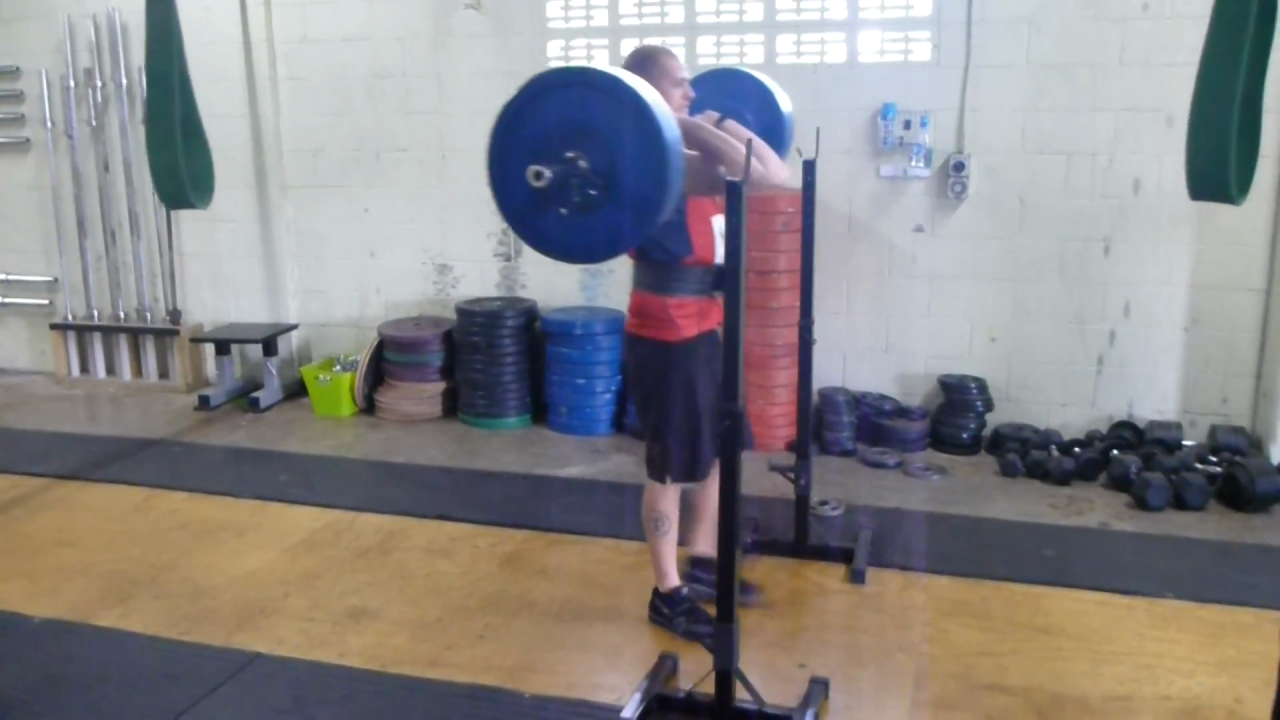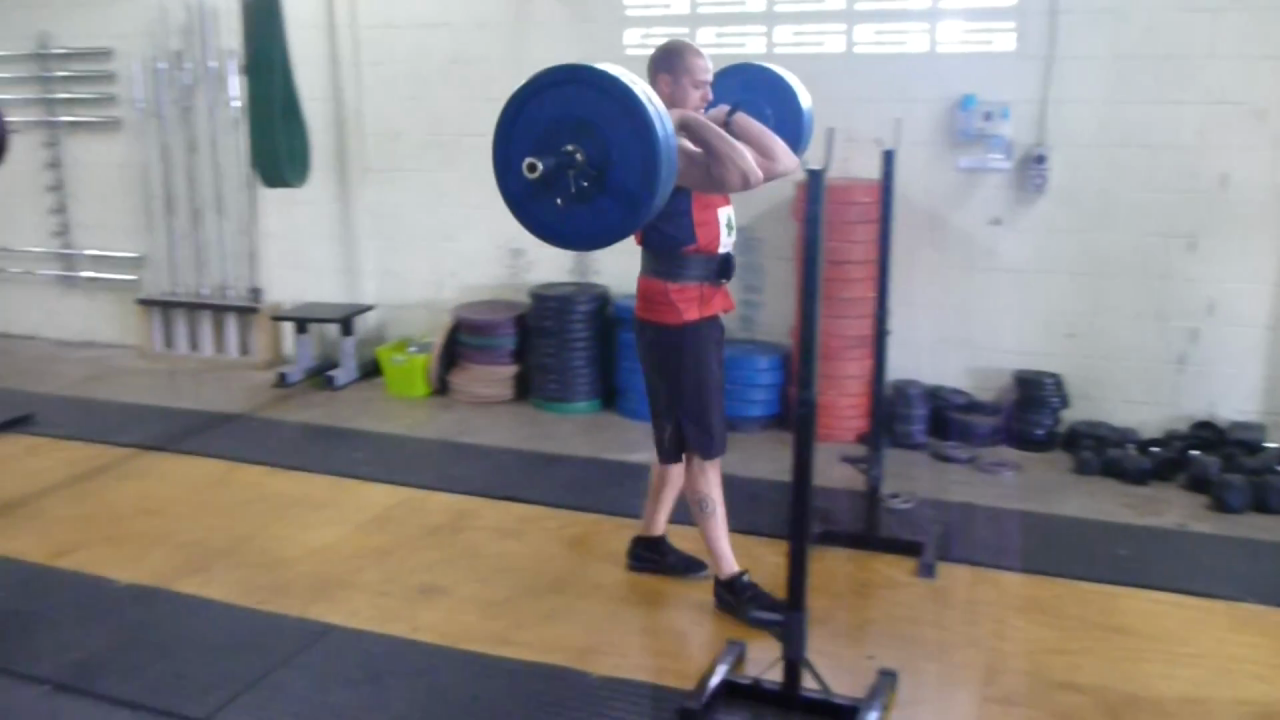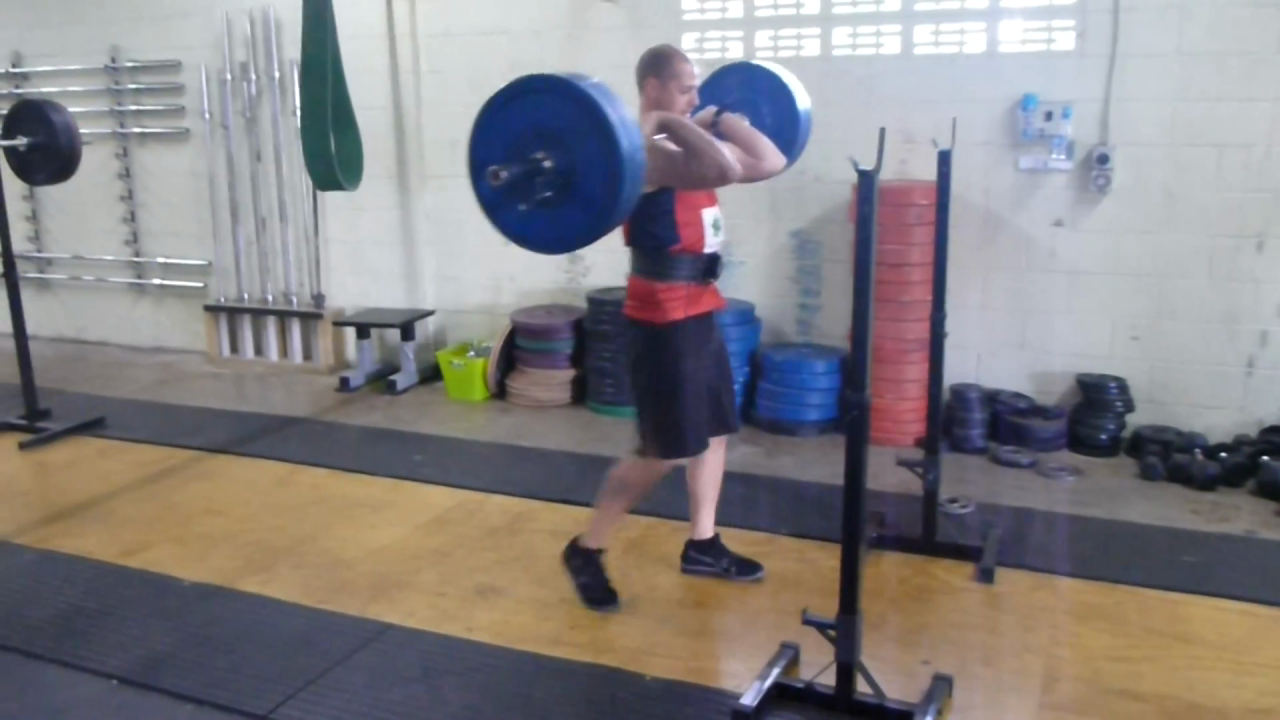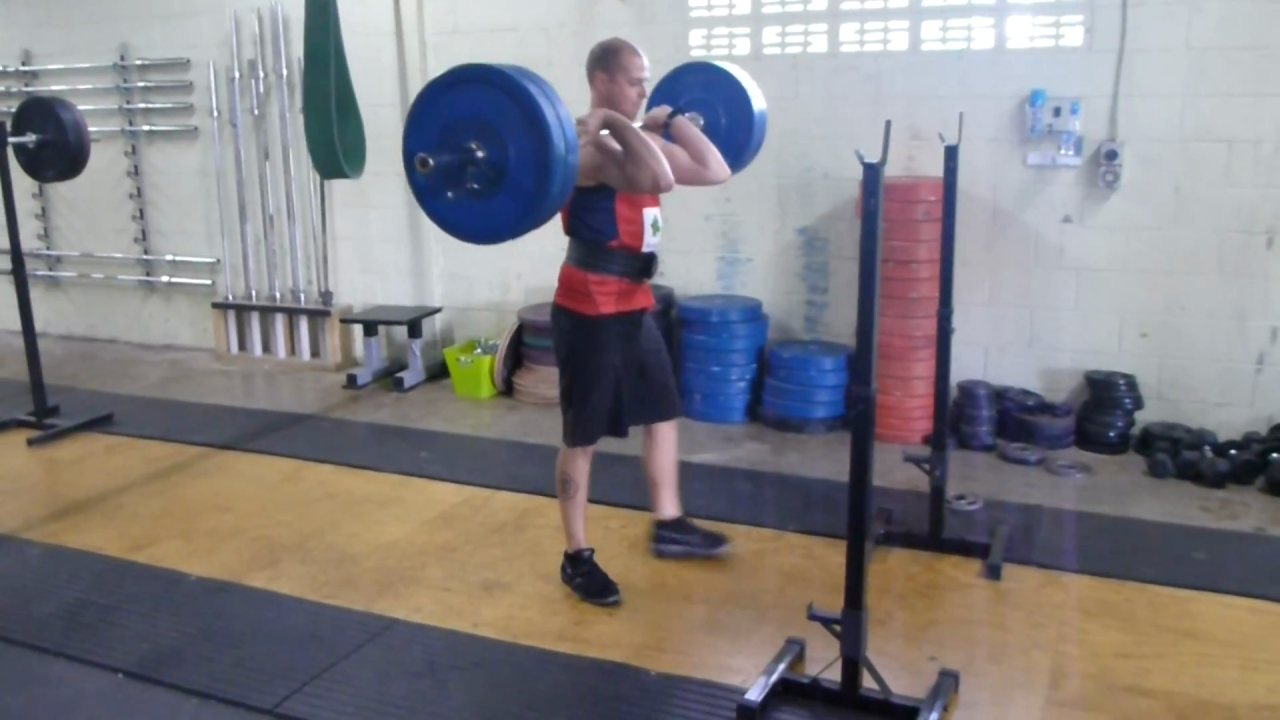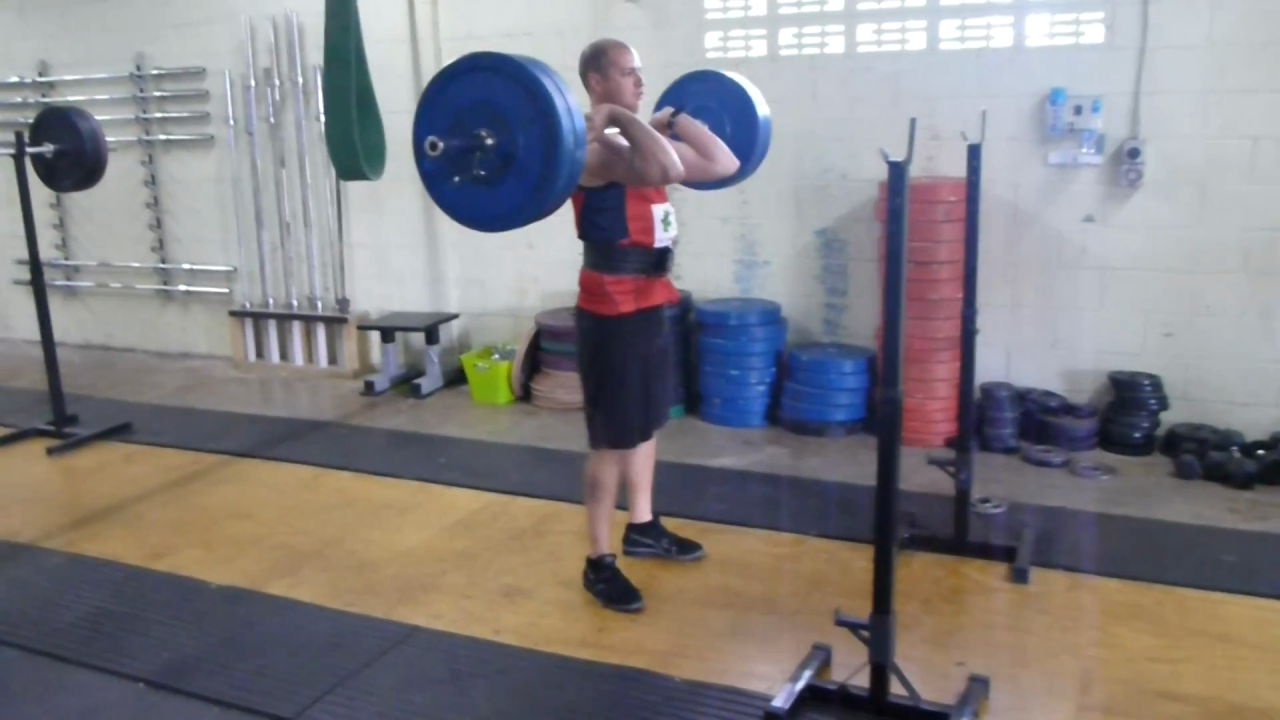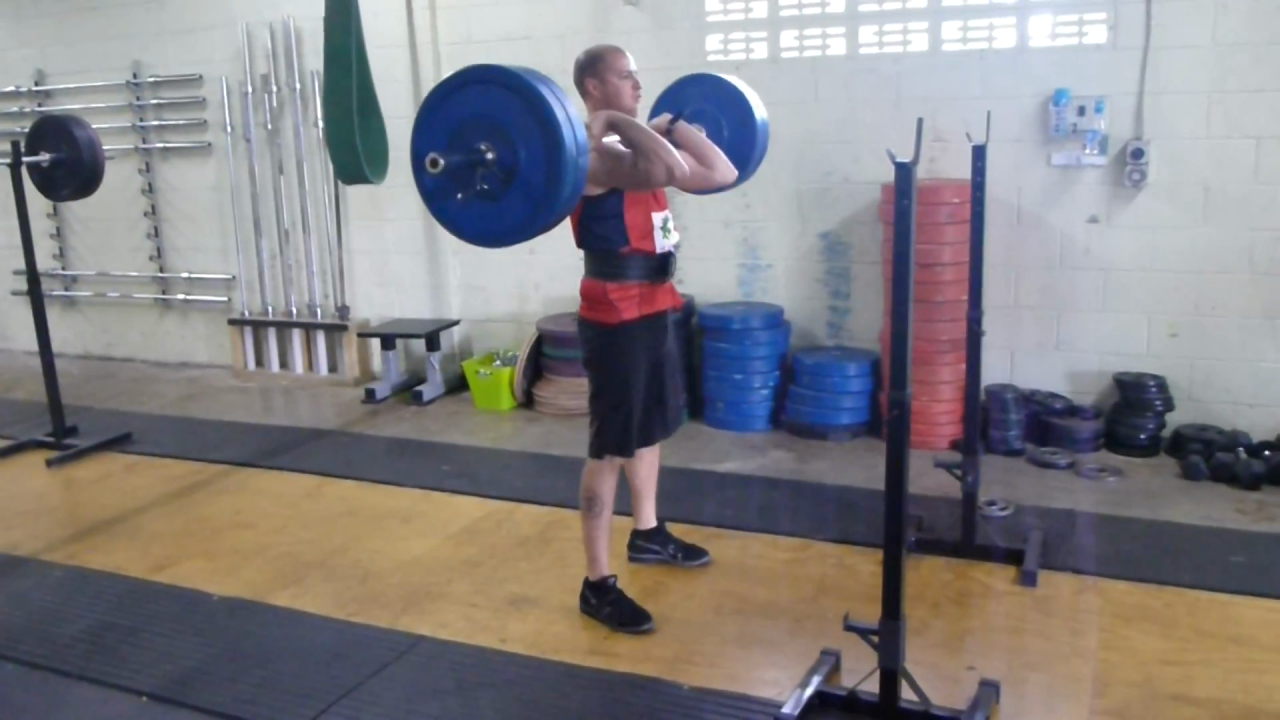
dt=0.4s
person 1, frame 1
left shoulder: (689, 152)
left elbow: (773, 171)
right elbow: (748, 176)
left wrist: (718, 123)
right wrist: (692, 126)
left hip: (701, 326)
right hip: (665, 333)
left knee: (717, 450)
right knee: (671, 468)
left ankle: (701, 562)
right ankle: (668, 594)
person 1, frame 2
left shoulder: (700, 142)
left elbow: (785, 163)
right elbow: (744, 175)
left wrist: (731, 115)
right wrist: (694, 121)
left hip: (700, 310)
right hip: (672, 315)
left knee: (682, 441)
right knee: (700, 449)
left ankle: (649, 541)
right ankle: (731, 580)
person 1, frame 3
left shoulder: (686, 144)
right shoulder: (645, 153)
left elbow: (770, 162)
right elbow: (724, 168)
left wrist: (719, 117)
right wrist: (671, 123)
left hip: (701, 310)
right hip: (662, 318)
left knee: (714, 433)
right knee: (663, 449)
left ankle: (703, 544)
right ankle: (587, 549)
person 1, frame 4
left shoulder: (642, 141)
right shoulder: (586, 148)
left elbow: (715, 172)
right elbow: (658, 180)
left wrist: (672, 120)
right wrist: (616, 124)
left hip: (634, 306)
right hip: (589, 311)
left knee: (662, 415)
right knee: (582, 437)
left ankle: (670, 525)
right ankle: (576, 556)
person 1, frame 5
left shoulder: (641, 140)
right shoulder: (593, 147)
left elbow: (722, 163)
right elbow: (665, 169)
left wrist: (674, 119)
right wrist: (619, 118)
left hip: (649, 303)
right hip: (612, 311)
left knee: (645, 425)
right knee: (613, 439)
left ankle: (642, 527)
right ankle: (599, 561)
person 1, frame 6
left shoulder: (638, 145)
right shoulder: (593, 155)
left elbow: (721, 173)
right elbow: (672, 171)
left wrist: (674, 123)
right wrist: (621, 123)
left hip: (654, 309)
right hip: (615, 318)
left knee: (650, 432)
right knee: (610, 450)
left ankle: (648, 533)
right ankle: (597, 584)
